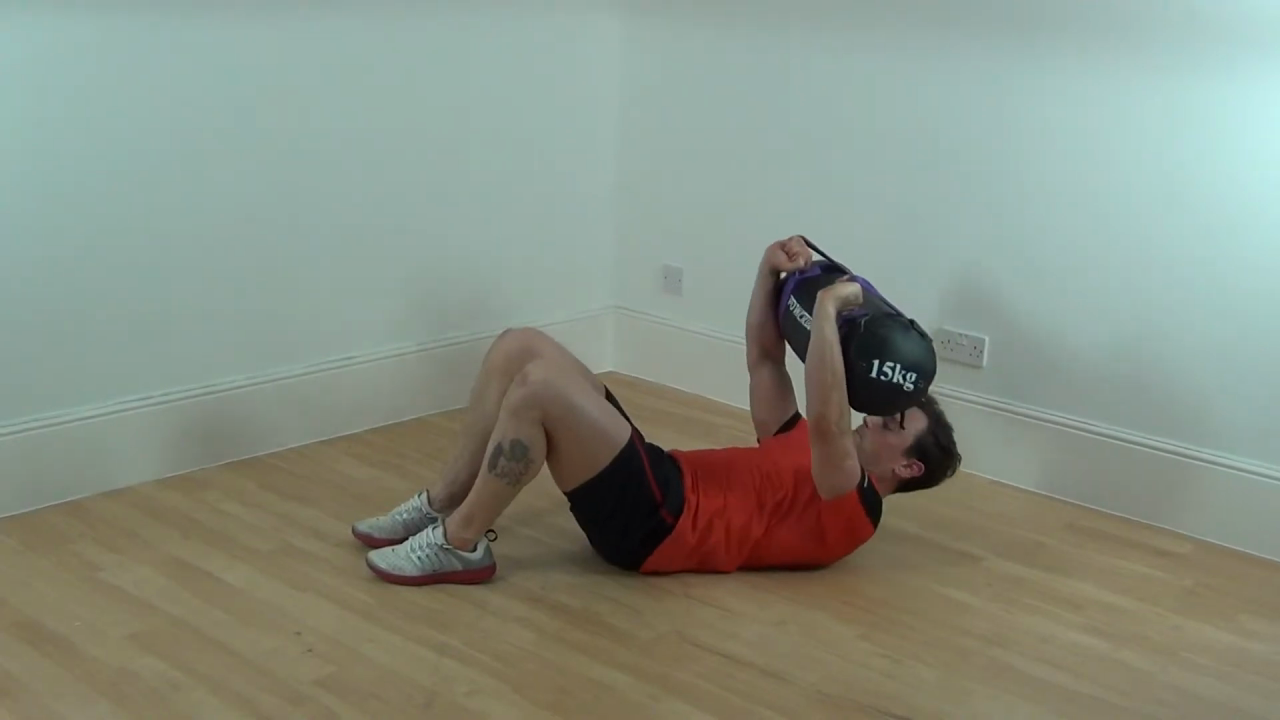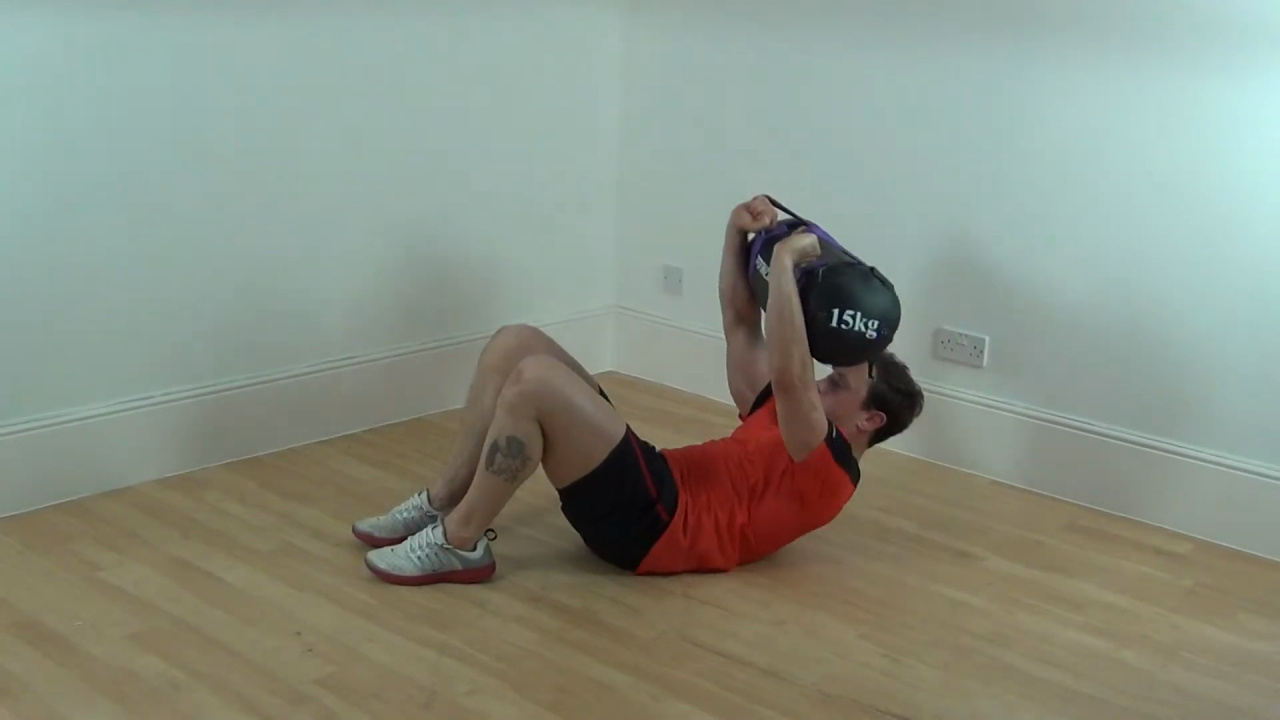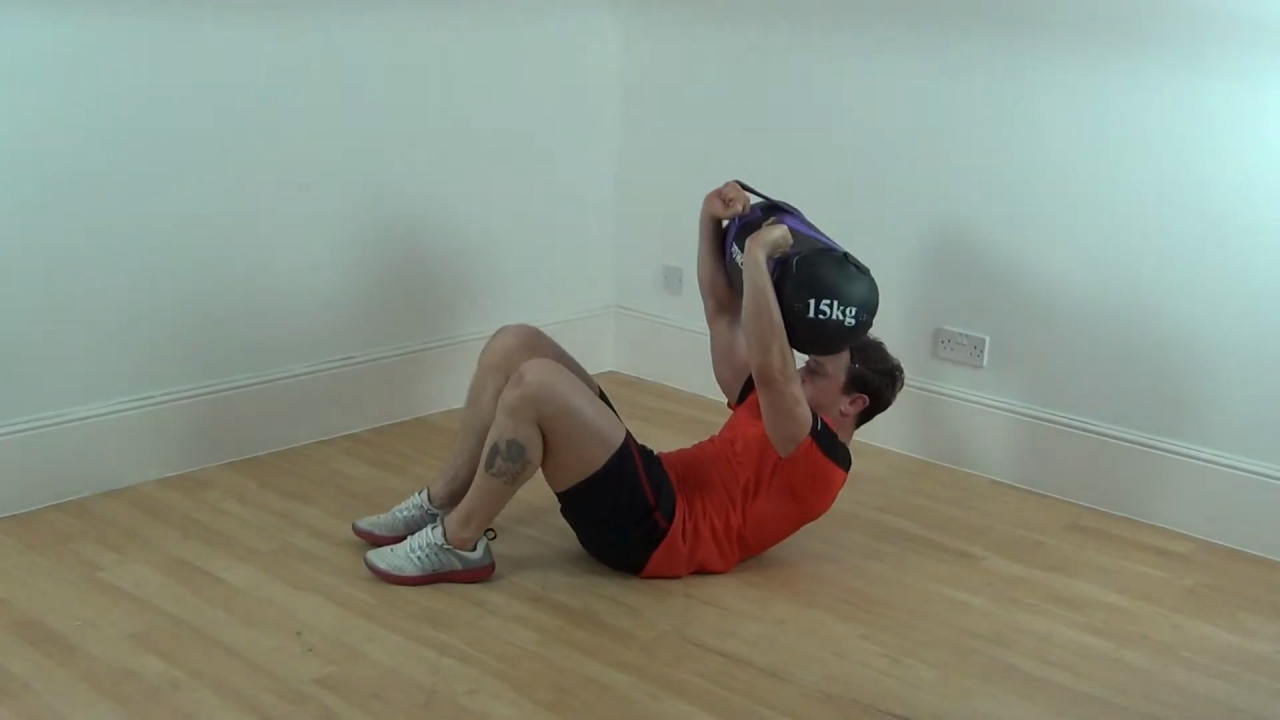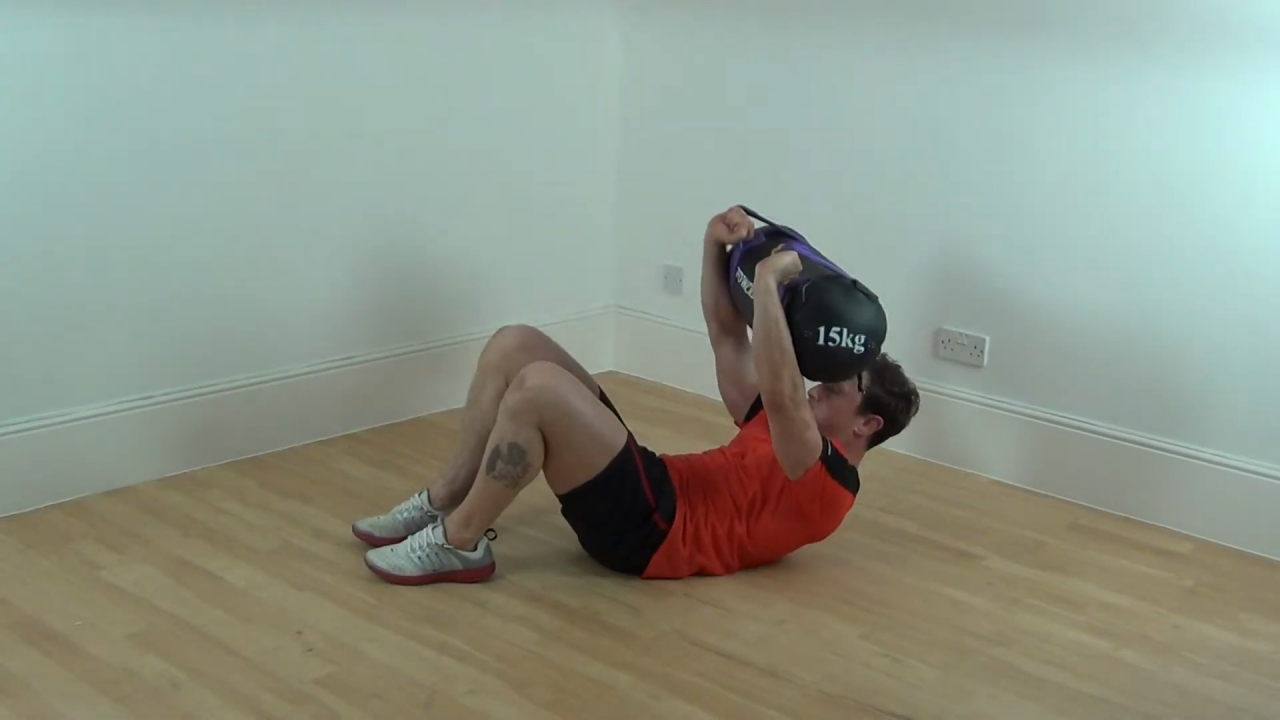
dt=0.3s
person 1, frame 1
left shoulder: (850, 510)
right shoulder: (809, 452)
left elbow: (829, 418)
right elbow: (763, 360)
left wrist: (827, 308)
right wrist: (771, 270)
left hip: (654, 524)
right hip: (654, 483)
left knee: (538, 383)
right knee: (520, 347)
left ankle: (459, 545)
right ankle: (440, 505)
person 1, frame 2
left shoulder: (827, 471)
right shoulder: (786, 424)
left elbow: (791, 374)
right elbow: (741, 325)
left wrist: (785, 262)
right wrist: (738, 234)
left hip: (646, 523)
right hip: (642, 488)
left knee: (533, 379)
right knee: (514, 342)
left ankle: (459, 543)
right ankle: (441, 503)
person 1, frame 3
left shoulder: (818, 459)
right shoulder: (774, 412)
left elbow: (770, 365)
right elbow: (723, 315)
left wrist: (758, 254)
right wrist: (711, 222)
left hip: (648, 528)
right hip: (639, 489)
left knee: (533, 383)
right knee: (514, 345)
left ankle: (457, 543)
right ankle: (440, 503)
person 1, frame 4
left shoulder: (827, 483)
right shoulder: (780, 430)
left elbow: (779, 391)
right elbow: (726, 336)
left wrist: (768, 280)
right wrist: (714, 245)
left hip: (647, 530)
right hip: (644, 490)
left knee: (536, 386)
right knee: (513, 344)
left ankle: (458, 544)
right ankle: (441, 503)
